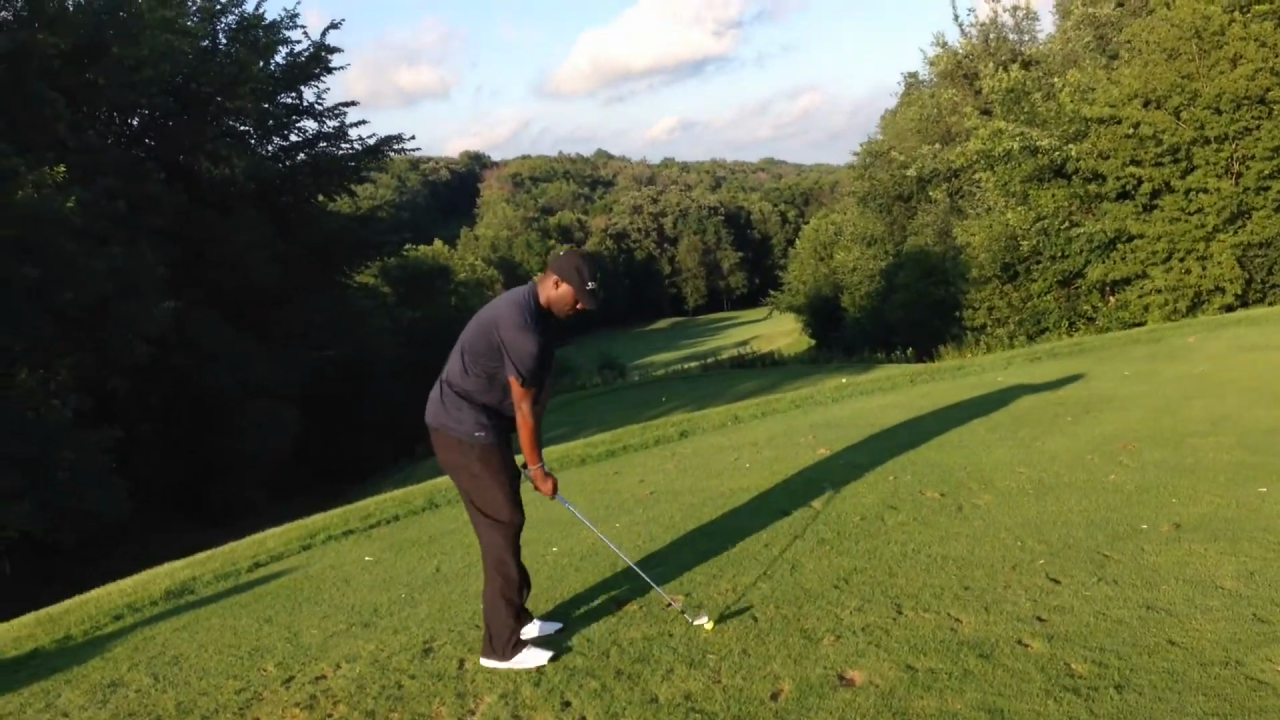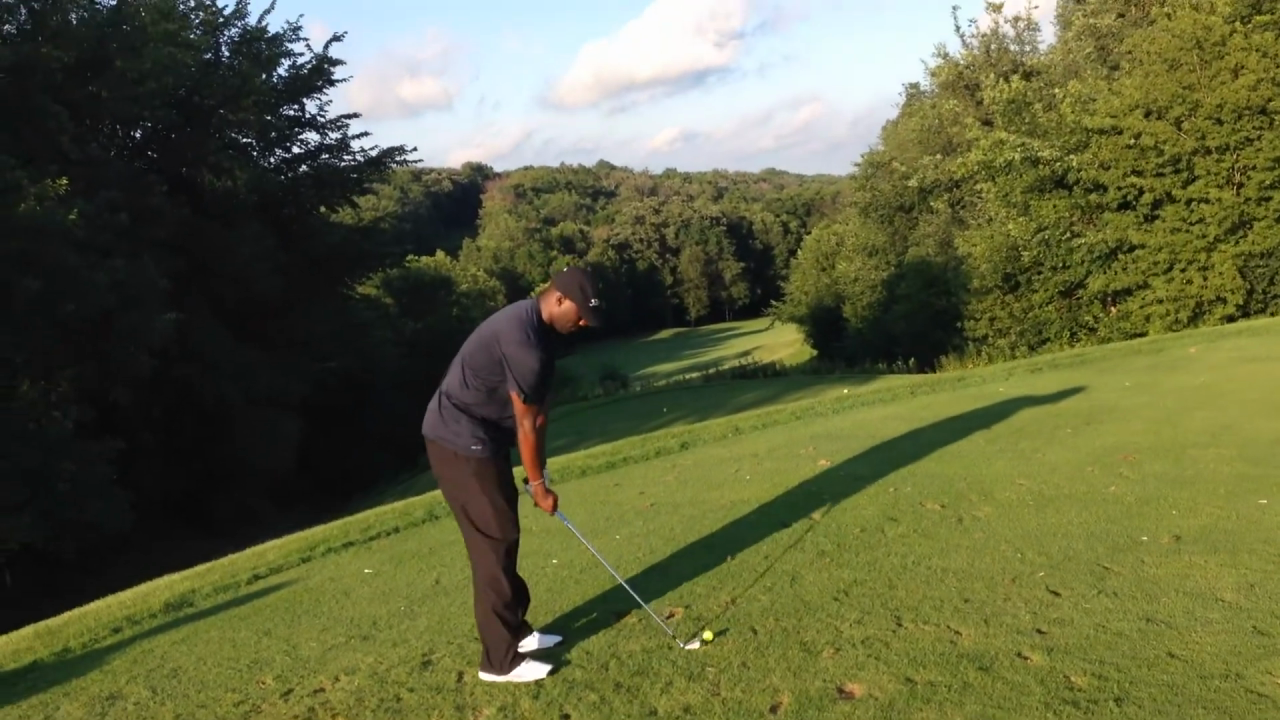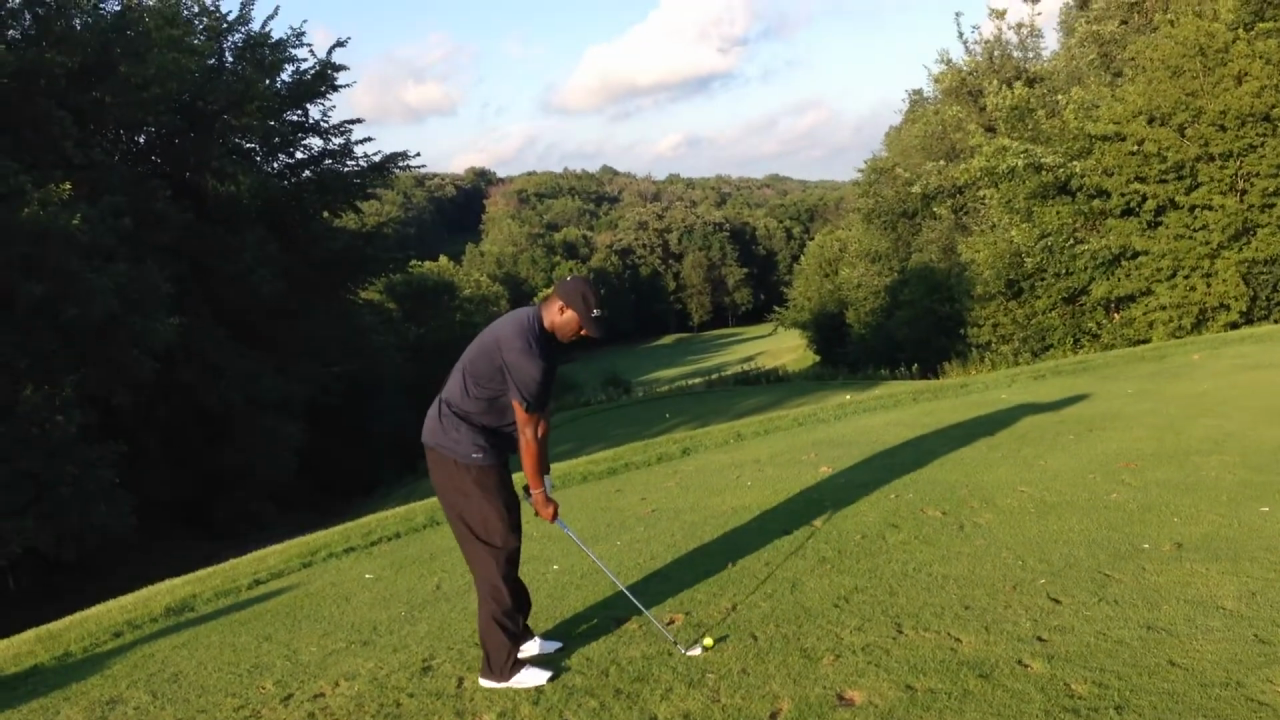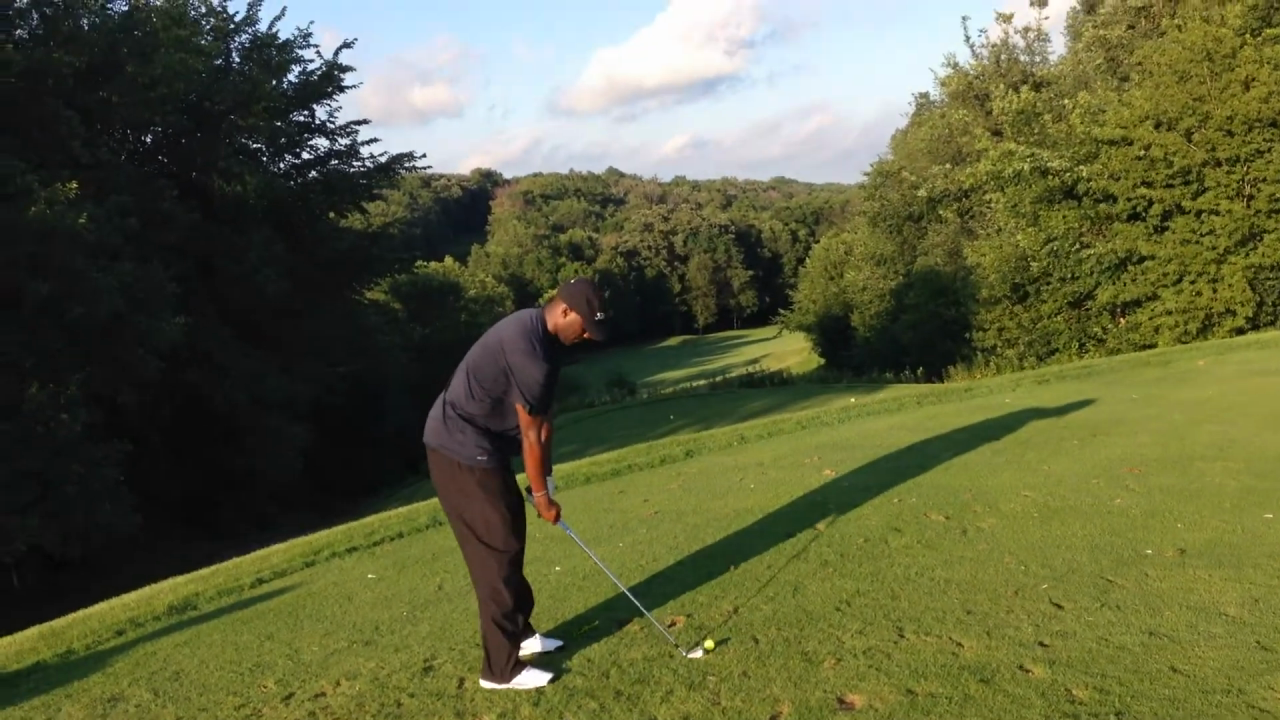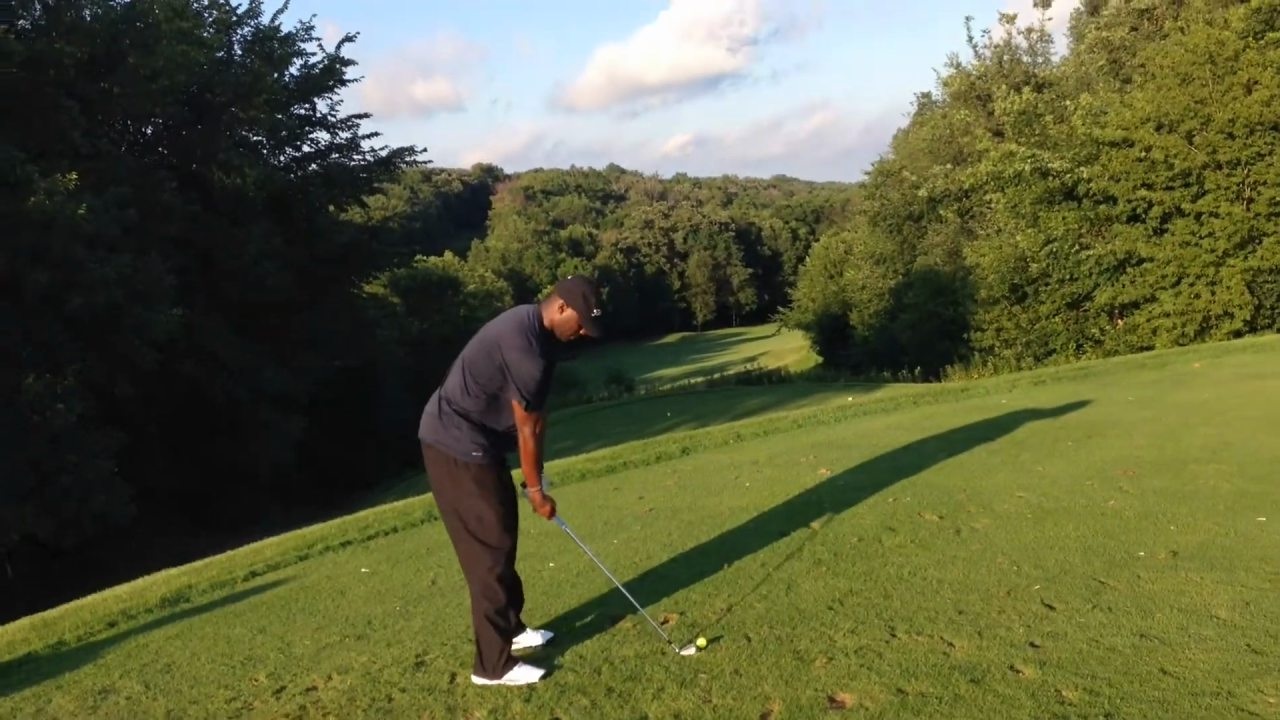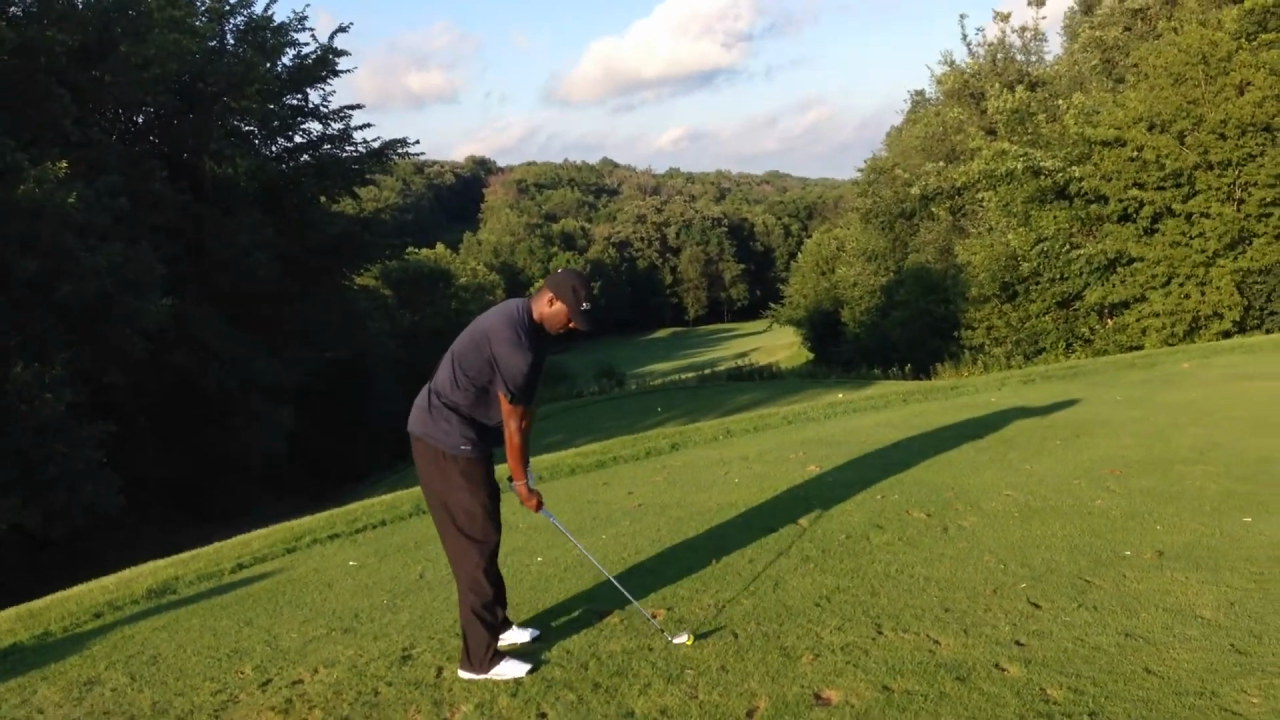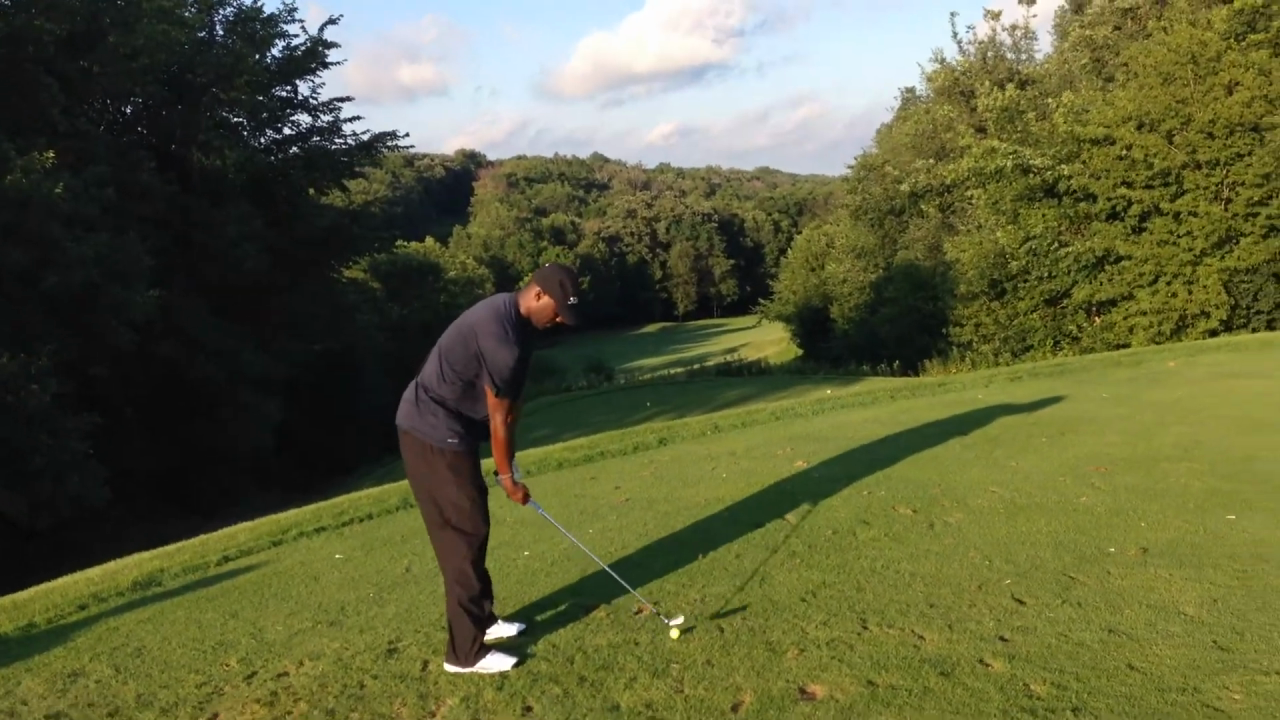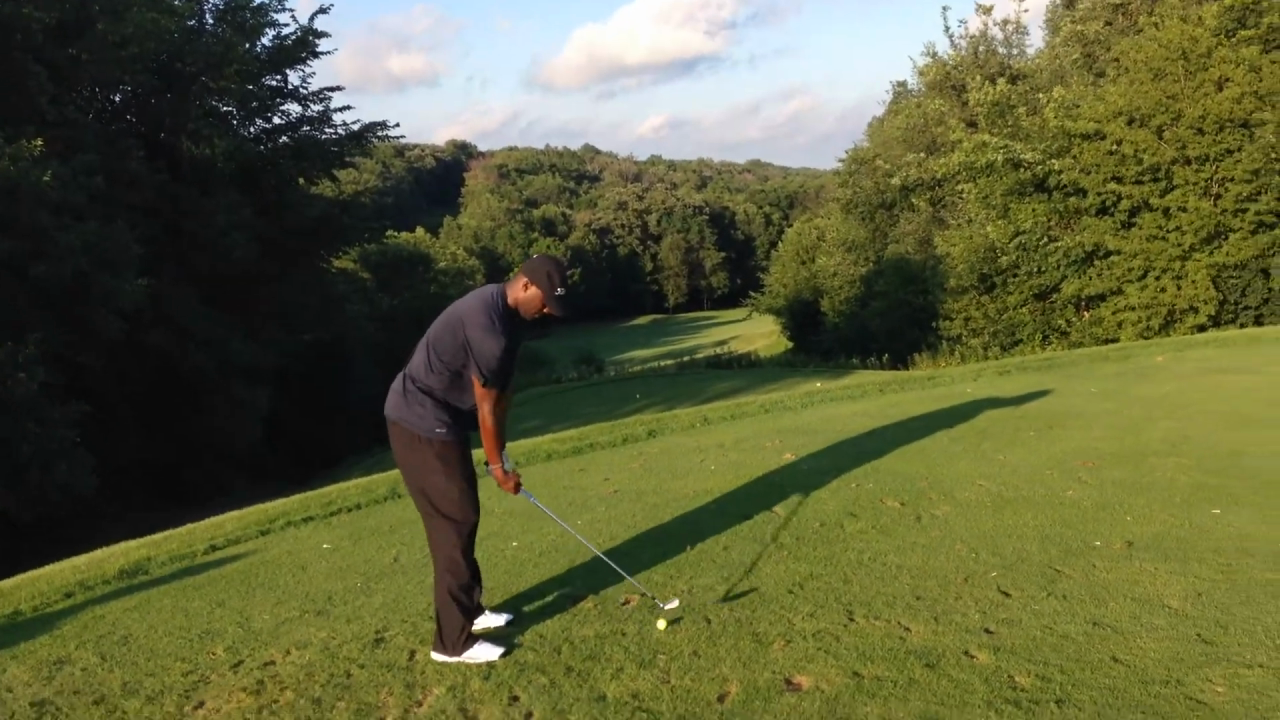
dt=0.1s
person 1, frame 1
left shoulder: (535, 310)
right shoulder: (521, 325)
left elbow: (538, 393)
right elbow: (524, 407)
left wrist: (535, 456)
right wrist: (537, 468)
left hip: (482, 421)
right hip: (463, 424)
left knee: (504, 520)
right knee: (502, 523)
left ankle: (515, 619)
right ankle: (502, 645)
person 1, frame 2
left shoulder: (533, 322)
right shoulder: (524, 340)
left elbow: (538, 410)
right elbow: (526, 422)
left wrist: (539, 471)
right wrist: (537, 484)
left hip: (478, 435)
right hip: (460, 438)
left knee: (503, 535)
right knee: (495, 541)
left ankle: (515, 630)
right ankle: (500, 659)
person 1, frame 3
left shoulder: (534, 329)
right shoulder: (526, 349)
left elbow: (539, 417)
right elbow: (528, 431)
left wrist: (543, 477)
right wrist: (538, 492)
left hip: (479, 442)
right hip: (460, 446)
left knee: (504, 542)
right knee: (495, 548)
left ankle: (517, 635)
right ankle: (500, 666)
person 1, frame 4
left shoulder: (537, 330)
right shoulder: (530, 351)
left elbow: (541, 421)
right elbow: (531, 434)
left wrist: (545, 479)
right wrist: (541, 495)
left hip: (477, 443)
right hip: (462, 448)
left knee: (509, 539)
right knee: (495, 550)
left ankle: (518, 631)
right ankle: (501, 667)
person 1, frame 5
left shoulder: (533, 326)
right shoulder: (526, 347)
left elbow: (535, 417)
right elbow: (526, 429)
left wrist: (538, 476)
right wrist: (536, 490)
left hip: (472, 438)
right hip: (457, 444)
left knee: (500, 536)
right knee: (489, 547)
left ankle: (510, 626)
right ankle: (493, 663)
person 1, frame 6
left shoulder: (523, 320)
right shoulder: (515, 341)
left elbow: (523, 411)
right elbow: (512, 422)
left wrist: (524, 469)
right wrist: (521, 484)
left hip: (460, 433)
right hip: (446, 436)
left knee: (483, 535)
right knee: (475, 542)
left ankle: (496, 624)
right ankle: (480, 657)
person 1, frame 7
left shoulder: (510, 316)
right shoulder: (502, 335)
left elbow: (509, 404)
right elbow: (499, 416)
left wrist: (509, 464)
right wrist: (507, 477)
left hip: (448, 427)
right hip: (433, 431)
left knee: (470, 529)
right knee: (463, 535)
left ankle: (481, 619)
right ankle: (466, 651)
person 1, frame 8
left shoulder: (504, 311)
right shoulder: (489, 326)
left elbow: (500, 394)
right elbow: (486, 406)
left wrist: (499, 453)
right wrist: (497, 465)
left hip: (440, 417)
right hip: (421, 420)
left knee: (459, 518)
right knee: (456, 521)
left ankle: (468, 610)
right ankle: (453, 639)
